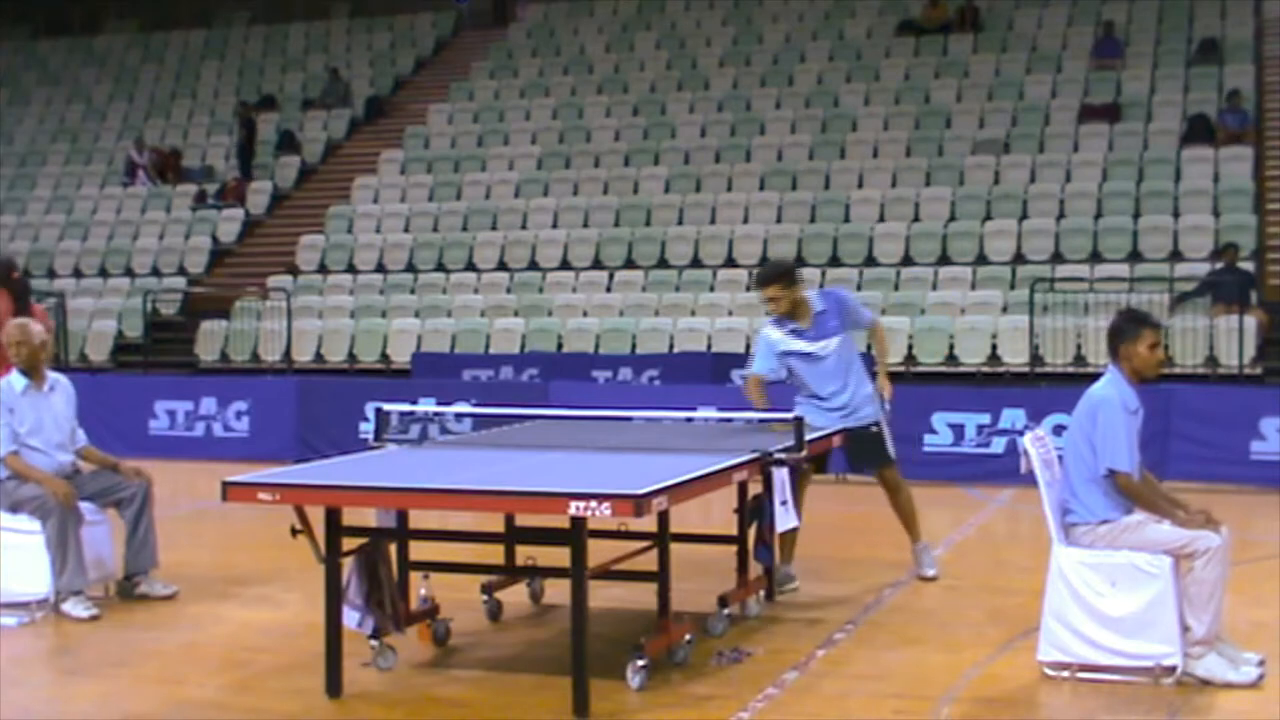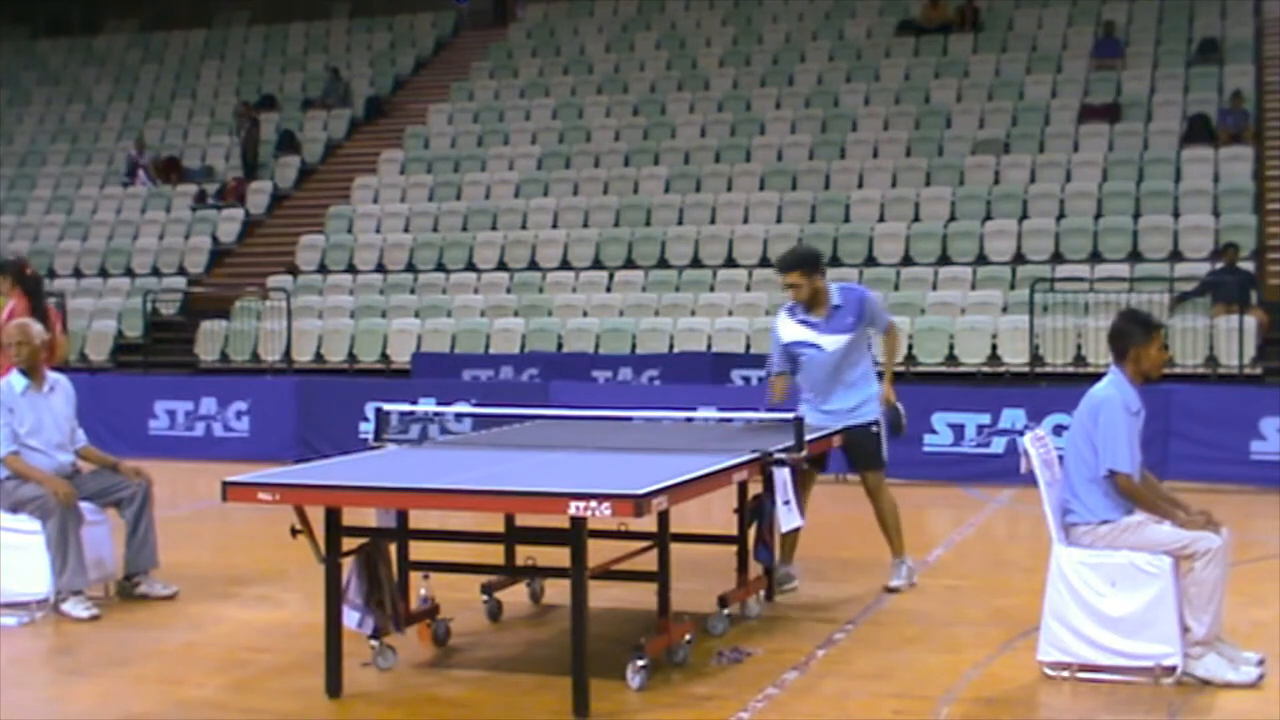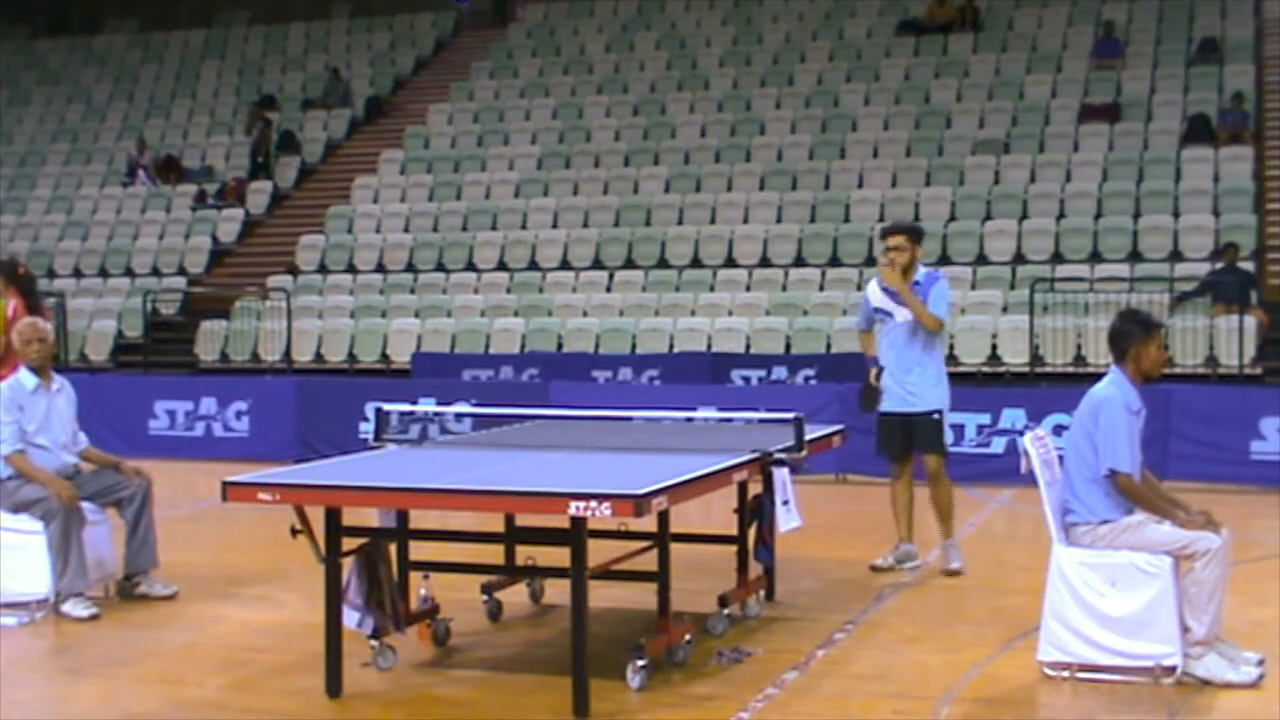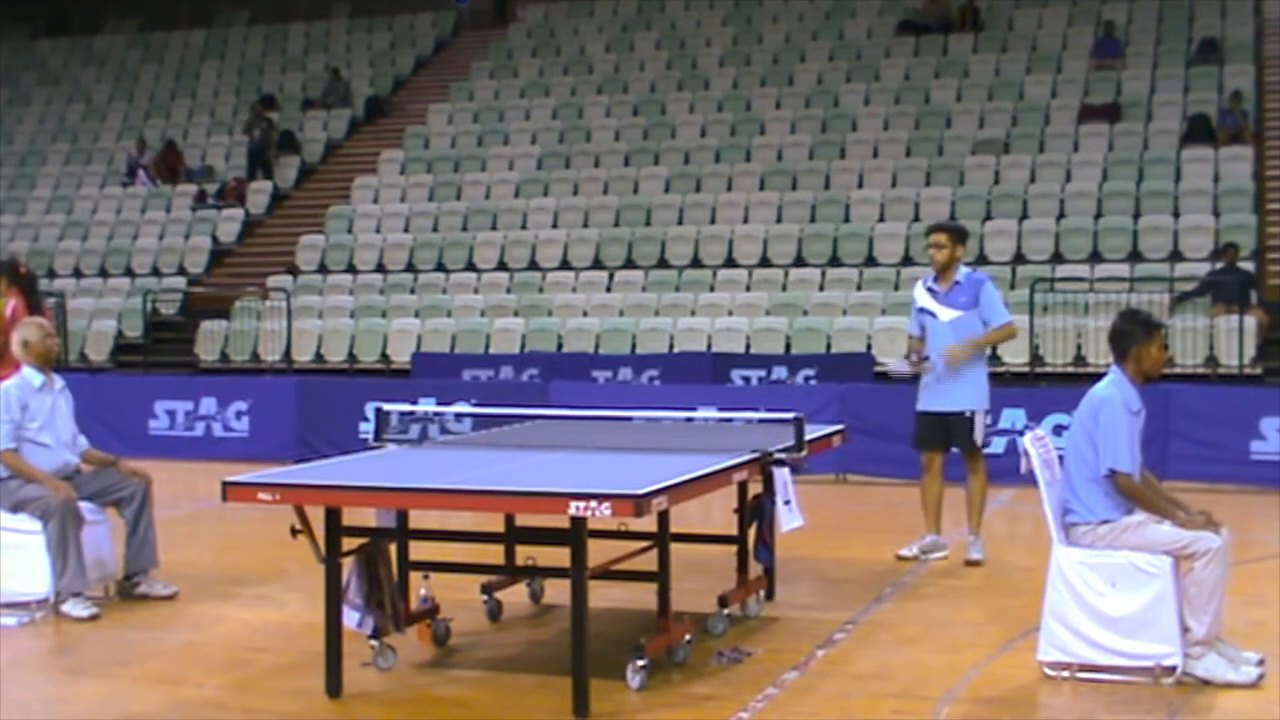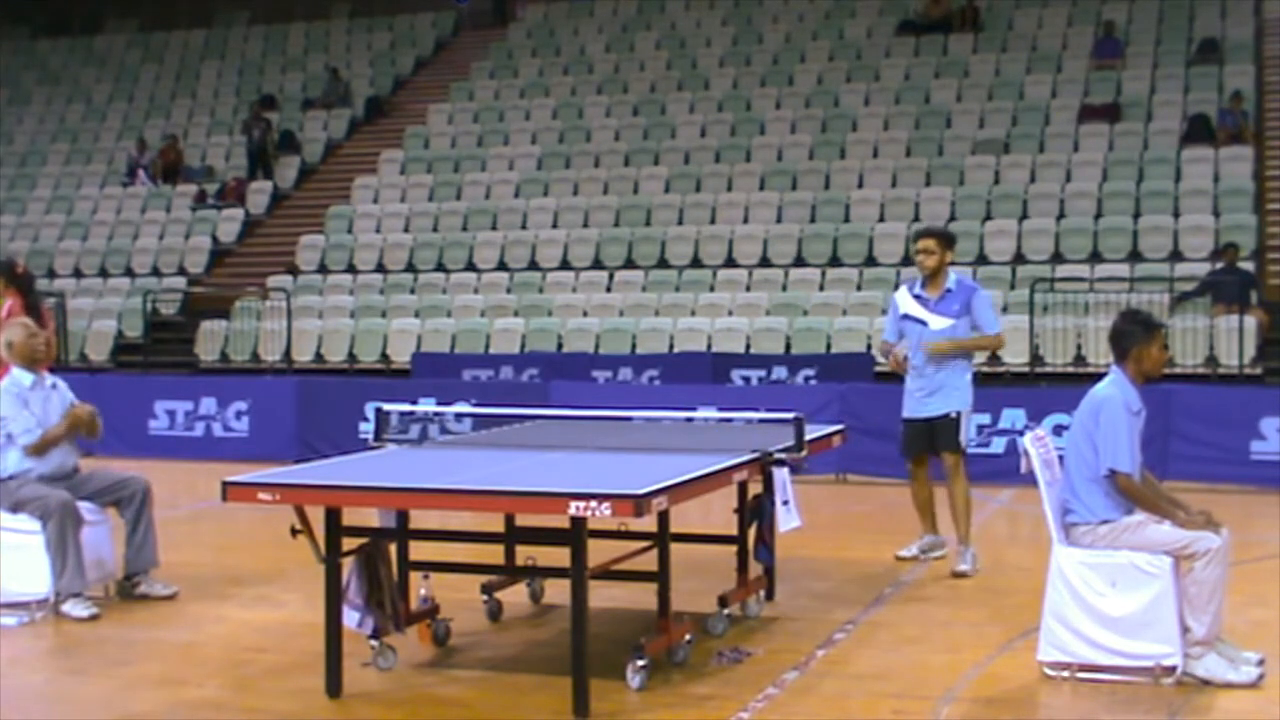
dt=1s
person 1, frame 1
left shoulder: (1123, 396)
right shoulder: (1109, 400)
left elbow: (1137, 472)
right elbow: (1123, 481)
left wrist: (1184, 508)
right wrist: (1179, 517)
left hip: (1116, 513)
right hip: (1098, 523)
left knee: (1214, 532)
right knee: (1206, 542)
left ankle: (1207, 638)
right ankle: (1197, 651)
person 1, frame 2
left shoulder: (1124, 397)
right shoulder: (1111, 400)
left elbow: (1137, 472)
right elbow: (1123, 482)
left wrist: (1185, 509)
right wrist: (1179, 519)
left hip: (1117, 514)
right hip: (1099, 524)
left knee: (1215, 534)
right knee: (1206, 544)
left ankle: (1206, 638)
right ankle: (1197, 652)
person 1, frame 3
left shoulder: (1125, 397)
right shoulder: (1111, 400)
left elbow: (1138, 472)
right elbow: (1124, 481)
left wrist: (1186, 509)
right wrist: (1180, 519)
left hip: (1117, 515)
right hip: (1099, 524)
left knee: (1215, 534)
right knee: (1206, 544)
left ankle: (1205, 638)
right ankle: (1197, 652)
person 1, frame 4
left shoulder: (1125, 397)
right shoulder: (1112, 400)
left elbow: (1137, 472)
right elbow: (1124, 481)
left wrist: (1186, 509)
right wrist: (1180, 518)
left hip: (1116, 515)
right hip: (1098, 524)
left knee: (1214, 534)
right knee: (1206, 543)
left ankle: (1205, 638)
right ankle: (1197, 651)
person 1, frame 5
left shoulder: (1125, 397)
right shoulder: (1112, 400)
left elbow: (1138, 472)
right elbow: (1124, 481)
left wrist: (1186, 509)
right wrist: (1180, 519)
left hip: (1116, 515)
right hip: (1099, 524)
left knee: (1216, 535)
right knee: (1206, 544)
left ankle: (1205, 638)
right ankle: (1197, 651)
person 2, frame 1
left shoulder: (838, 302)
right shoulder: (771, 335)
left elbow: (874, 327)
right elbow: (755, 381)
left wrist: (882, 374)
right wrist: (765, 415)
left hip: (861, 410)
right hip: (813, 417)
left knee: (890, 479)
right knee: (794, 484)
left ankle: (919, 549)
right ankle: (783, 567)
person 2, frame 2
left shoulder: (858, 299)
right shoulder: (785, 323)
left elbow: (888, 330)
right elbow: (780, 374)
left wrist: (888, 382)
left hip: (862, 411)
right hip: (814, 415)
left knee: (874, 483)
right knee: (798, 486)
left ankle: (901, 563)
right ankle: (784, 568)
person 2, frame 3
left shoulder: (936, 283)
right shoulder: (874, 289)
left elbow: (933, 326)
right elbow: (864, 328)
left wrist: (899, 286)
right wrist: (872, 362)
left hip: (929, 397)
right hip: (891, 398)
left knee: (934, 467)
right knee: (899, 470)
left ankle: (949, 543)
right ankle: (905, 547)
person 2, frame 4
left shoulder: (978, 286)
right shoulder: (921, 290)
left elbow: (1008, 329)
left wrist: (968, 348)
right wrist: (916, 355)
left hip: (967, 395)
right hip: (930, 395)
left knee: (973, 462)
right knee: (930, 463)
left ankle: (974, 539)
right ankle: (933, 538)
person 2, frame 5
left shoulder: (970, 293)
right shoulder: (904, 297)
left elbow: (994, 339)
right elbow: (889, 341)
left wrist: (950, 345)
right wrist: (891, 354)
left hip: (952, 398)
right hip: (915, 399)
left knee: (953, 466)
right knee: (916, 470)
left ankle: (965, 549)
right ankle: (932, 539)
person 3, frame 1
left shoulder: (63, 385)
left wrist: (118, 465)
right wrist: (48, 479)
left hip: (68, 476)
left knee: (135, 486)
right knee: (60, 503)
left ankle: (136, 576)
right ankle: (69, 593)
person 3, frame 2
left shoulder: (63, 385)
left wrist: (118, 465)
right wrist: (47, 480)
left hip: (69, 476)
left knee: (136, 486)
right knee: (60, 503)
left ankle: (136, 576)
right ankle: (68, 594)
person 3, frame 3
left shoulder: (64, 388)
left wrist: (119, 464)
right wrist: (50, 480)
left hip: (69, 476)
left knee: (136, 486)
right knee: (62, 504)
left ankle: (136, 576)
right ankle: (69, 594)
person 3, frame 4
left shoulder: (61, 389)
left wrist: (115, 463)
right wrist: (46, 479)
left hip: (69, 477)
left knee: (136, 486)
right knee: (61, 503)
left ankle: (136, 576)
right ankle: (69, 594)
person 3, frame 5
left shoulder: (57, 385)
left elbow: (94, 430)
right elbow: (33, 445)
left wrist: (86, 416)
right wrist: (73, 421)
left hip: (68, 477)
left knee: (135, 486)
right knee: (60, 503)
left ankle: (136, 576)
right ankle: (68, 594)
